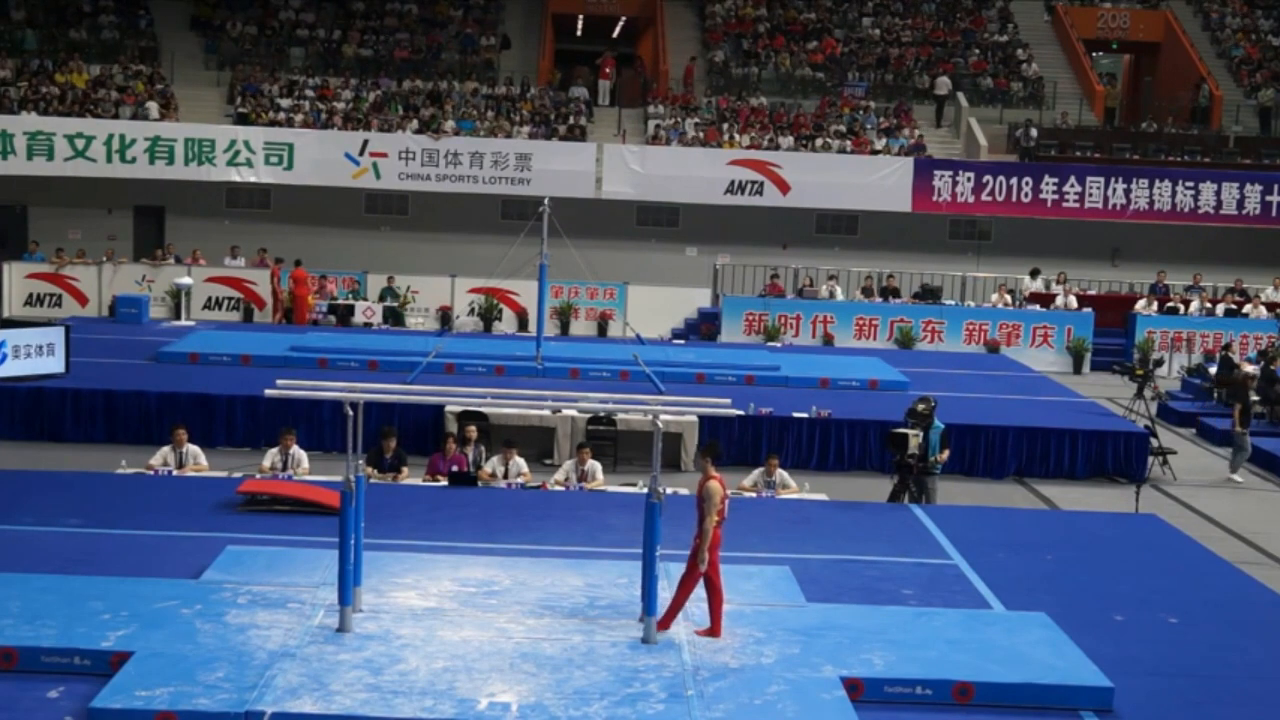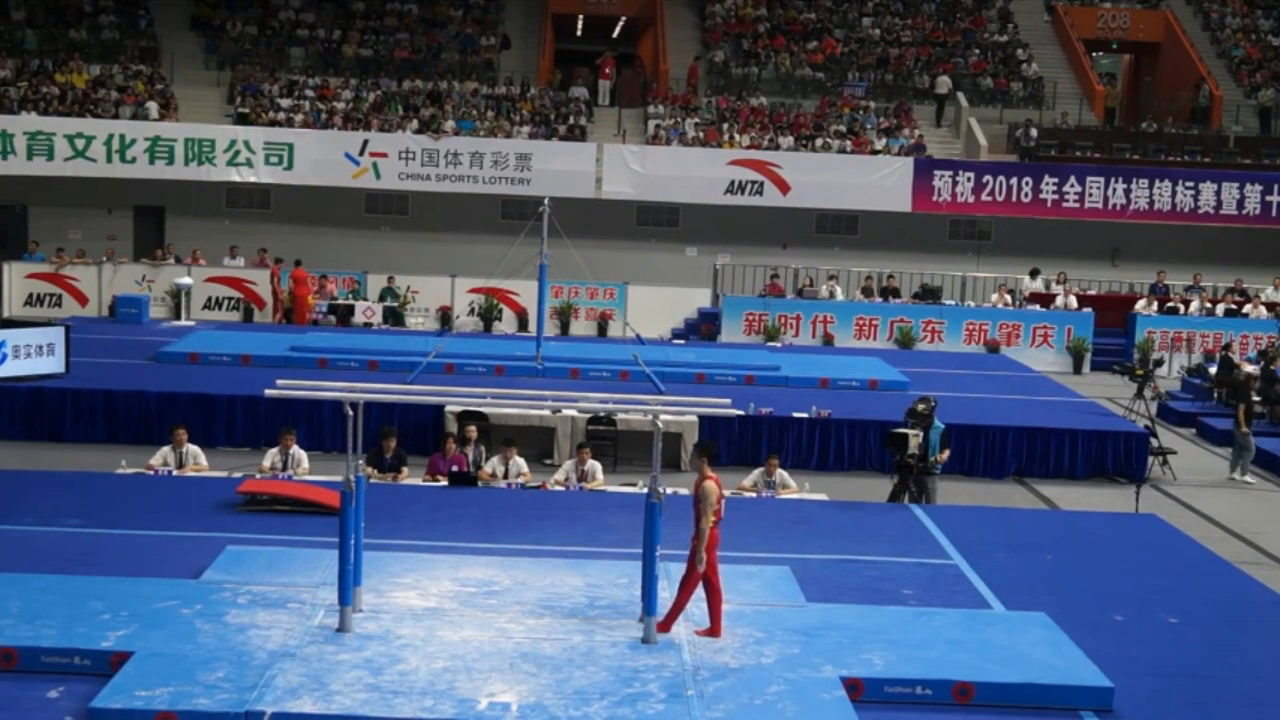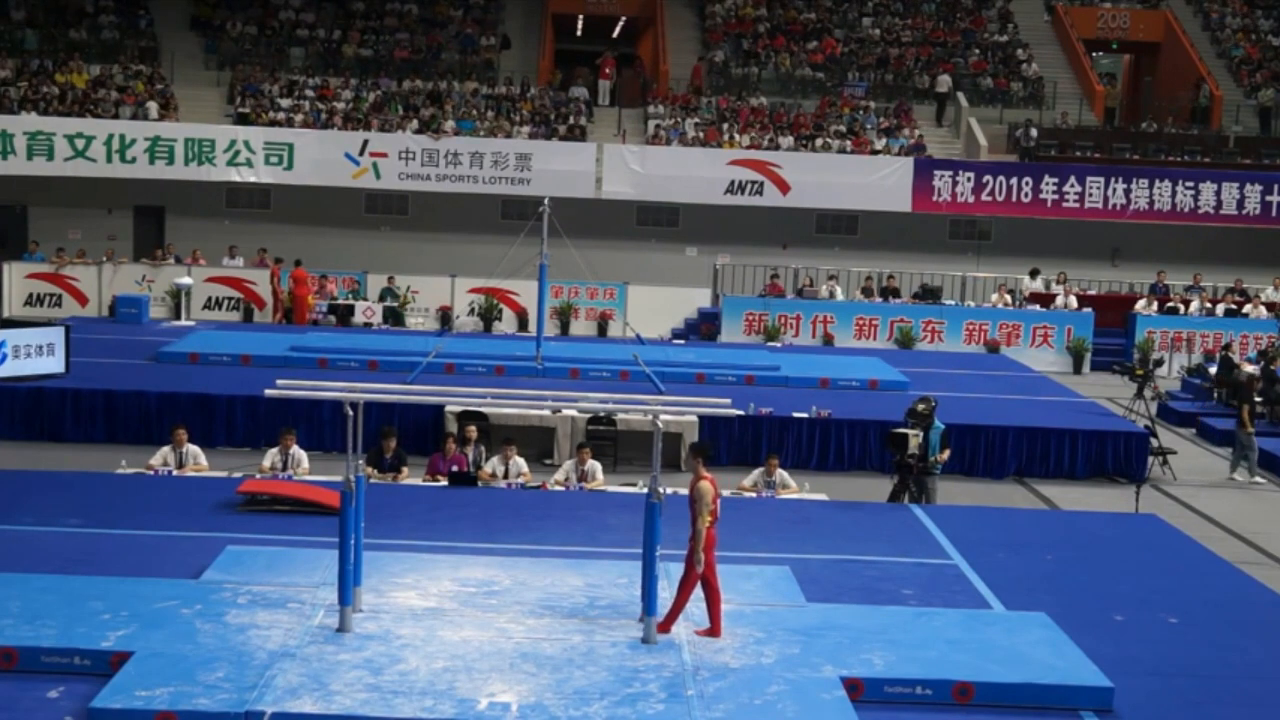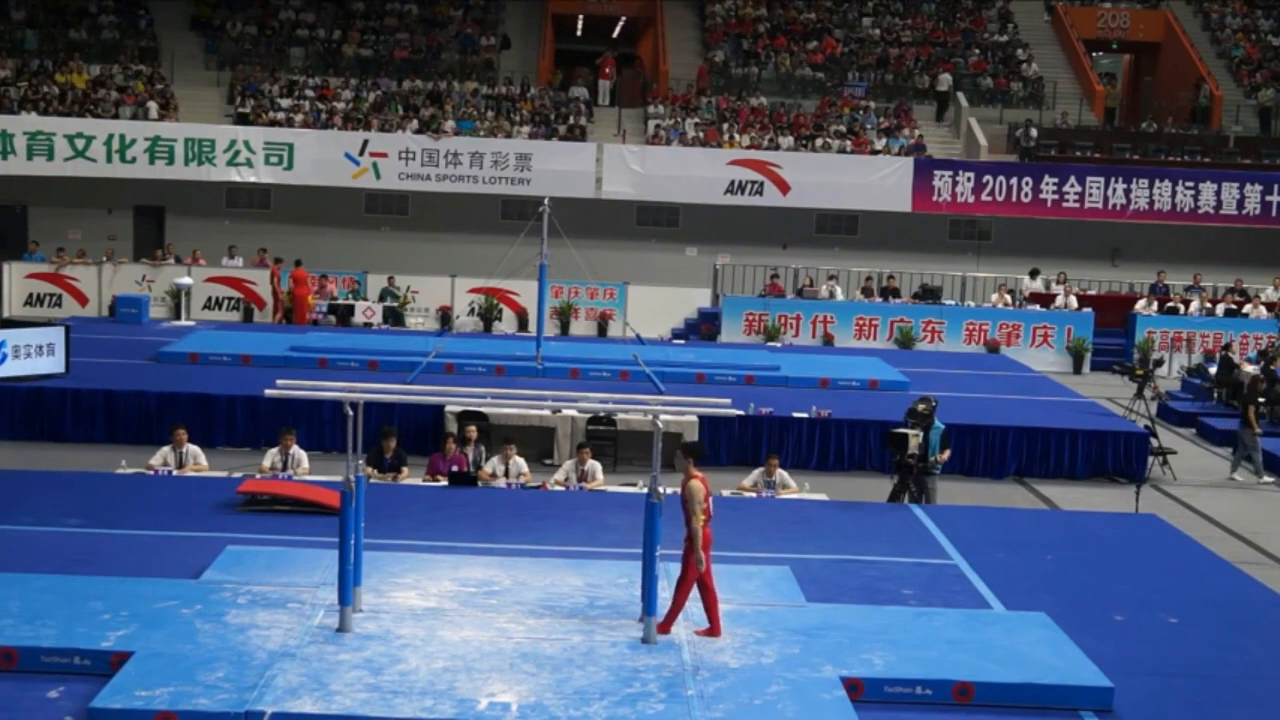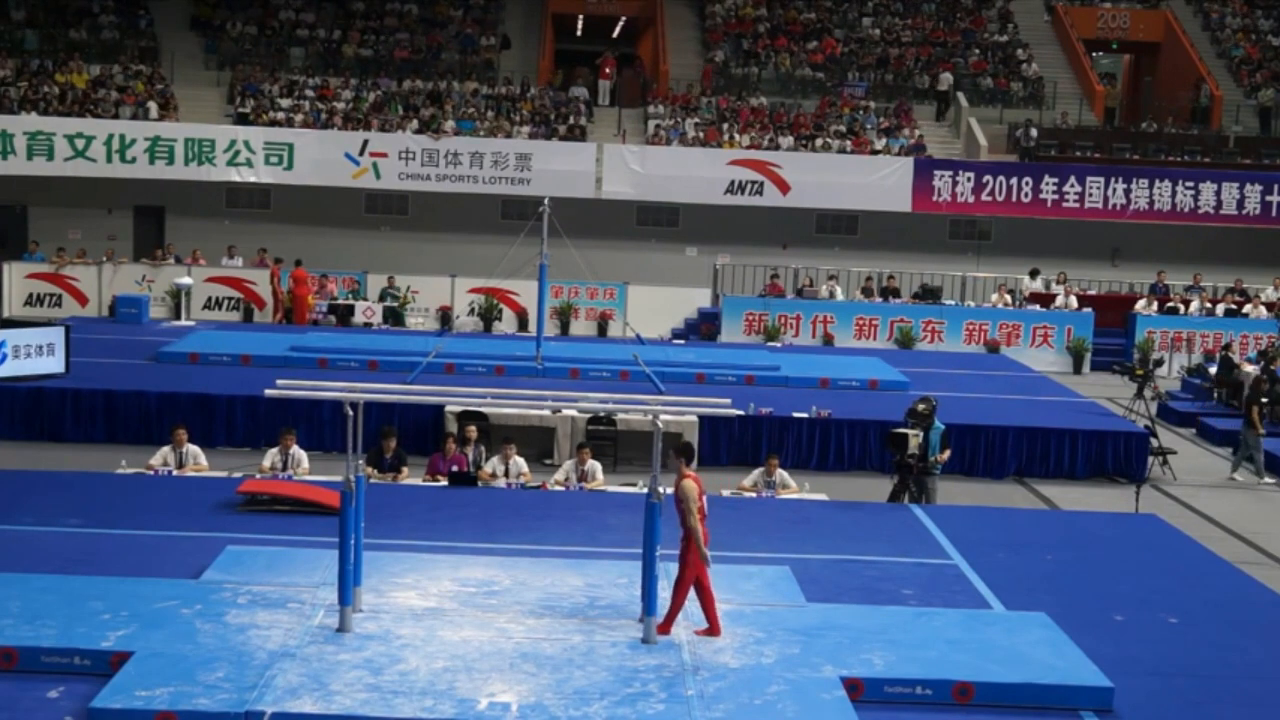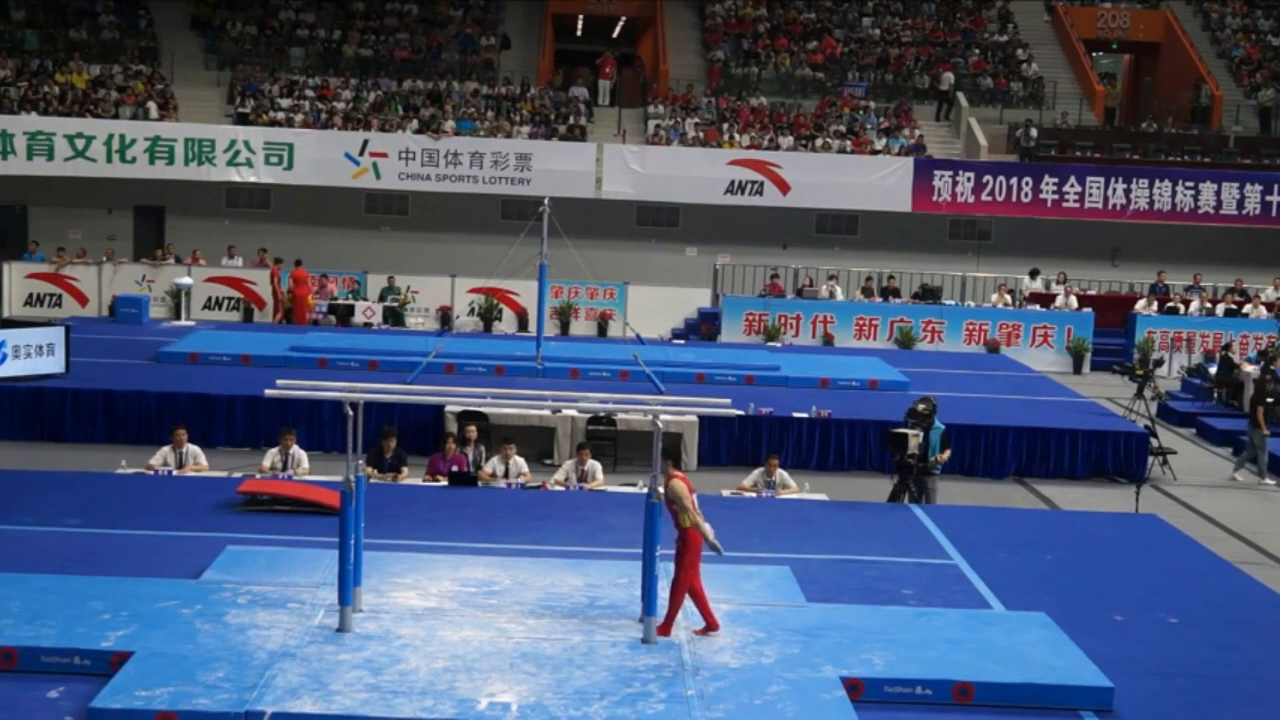
dt=0.1s
person 1, frame 1
left shoulder: (711, 485)
right shoulder: (710, 480)
left elbow: (710, 520)
left wrist: (703, 550)
left hip: (707, 538)
right hip: (710, 537)
left knee: (687, 582)
right knee: (712, 584)
left ankle: (665, 622)
right ankle: (715, 628)
person 1, frame 2
left shoulder: (707, 485)
right shoulder: (707, 480)
left elbow: (706, 521)
left wrist: (700, 551)
left hip: (705, 538)
right hip: (708, 536)
left knee: (688, 583)
right knee: (711, 584)
left ankle: (666, 624)
right ankle: (715, 628)
person 1, frame 3
left shoulder: (702, 485)
right shoulder: (705, 480)
left elbow: (701, 521)
left wrist: (698, 551)
left hip: (702, 538)
right hip: (707, 536)
left knee: (687, 583)
right knee: (710, 583)
left ankle: (666, 624)
right ankle: (715, 627)
person 1, frame 4
left shoulder: (692, 485)
right shoulder: (695, 479)
left elbow: (695, 519)
left wrist: (697, 550)
left hip: (698, 538)
right hip: (702, 535)
left knee: (684, 583)
right knee: (705, 583)
left ankle: (666, 625)
right ankle: (714, 627)
person 1, frame 5
left shoulder: (686, 483)
right shoulder: (690, 478)
left elbow: (694, 518)
left wrist: (702, 547)
left hip: (693, 537)
right hip: (696, 536)
left knee: (682, 583)
right knee: (701, 583)
left ankle: (666, 626)
right ankle: (713, 627)
person 1, frame 6
left shoulder: (673, 484)
right shoulder: (678, 479)
left elbow: (690, 513)
right elbow: (693, 509)
left wrist: (707, 538)
right wrist: (706, 531)
left hip: (689, 537)
right hip: (690, 535)
left knee: (679, 584)
right knee: (690, 582)
left ankle: (665, 627)
right ankle: (711, 623)
